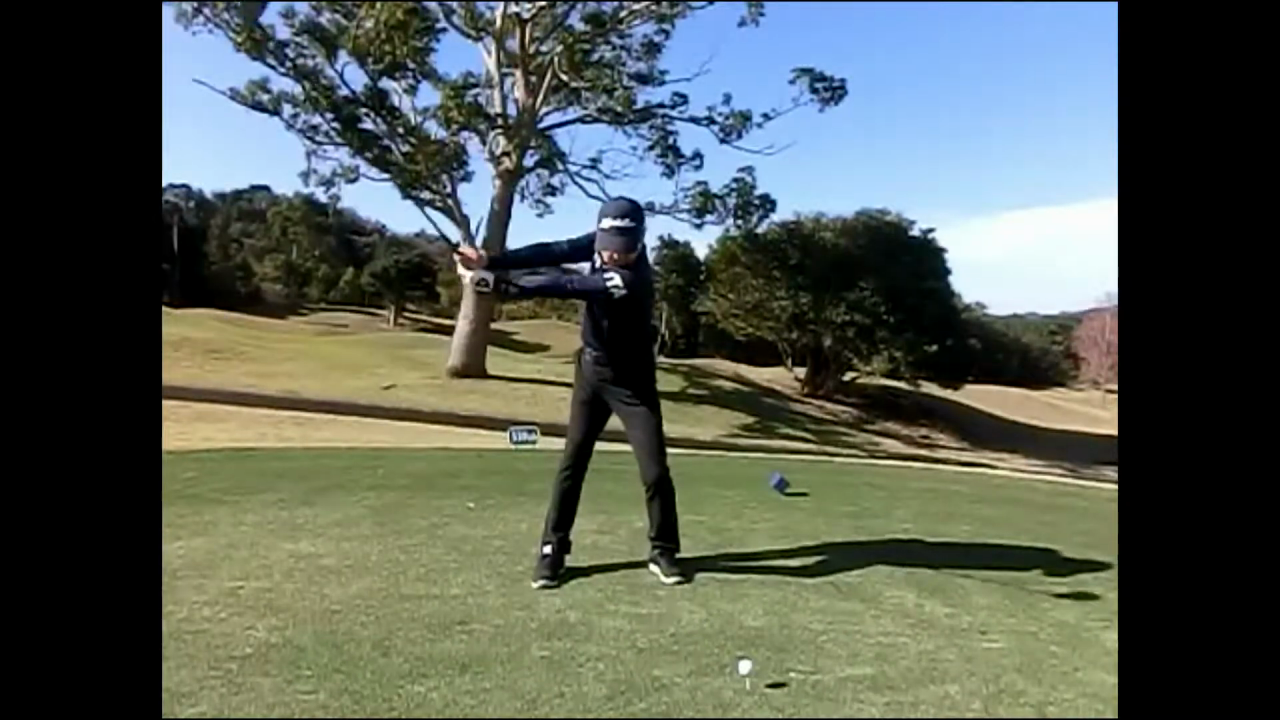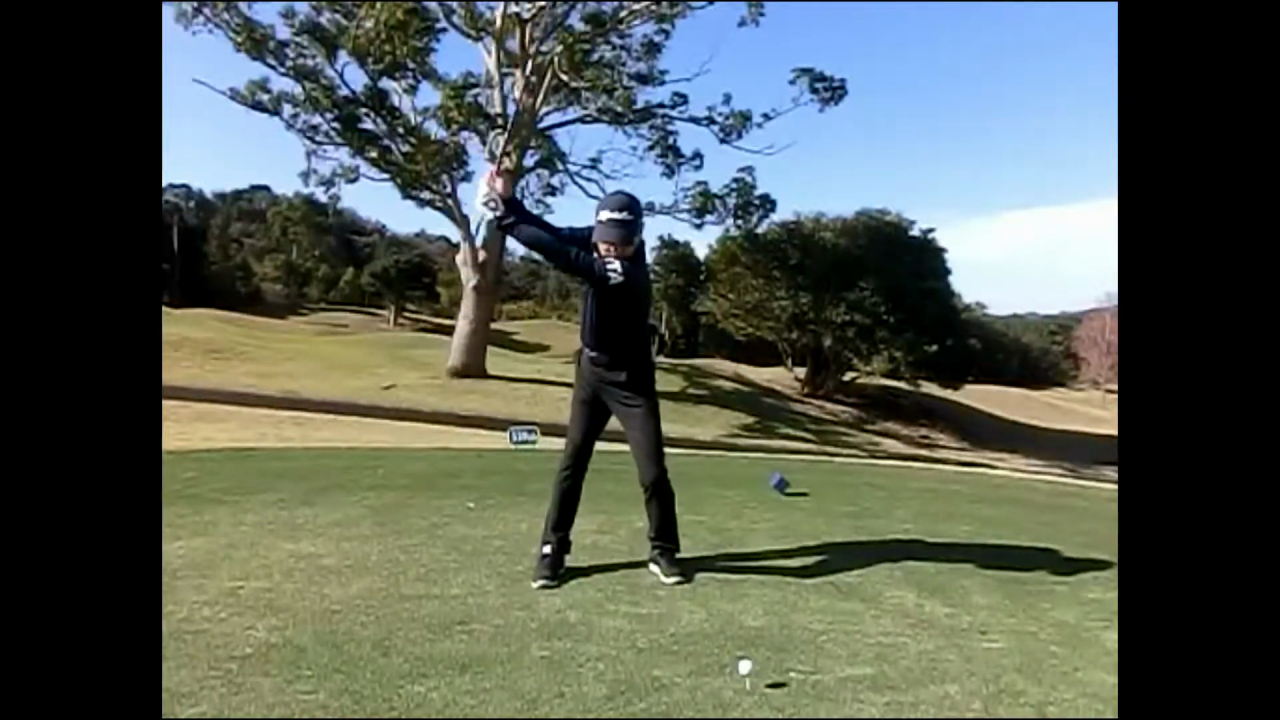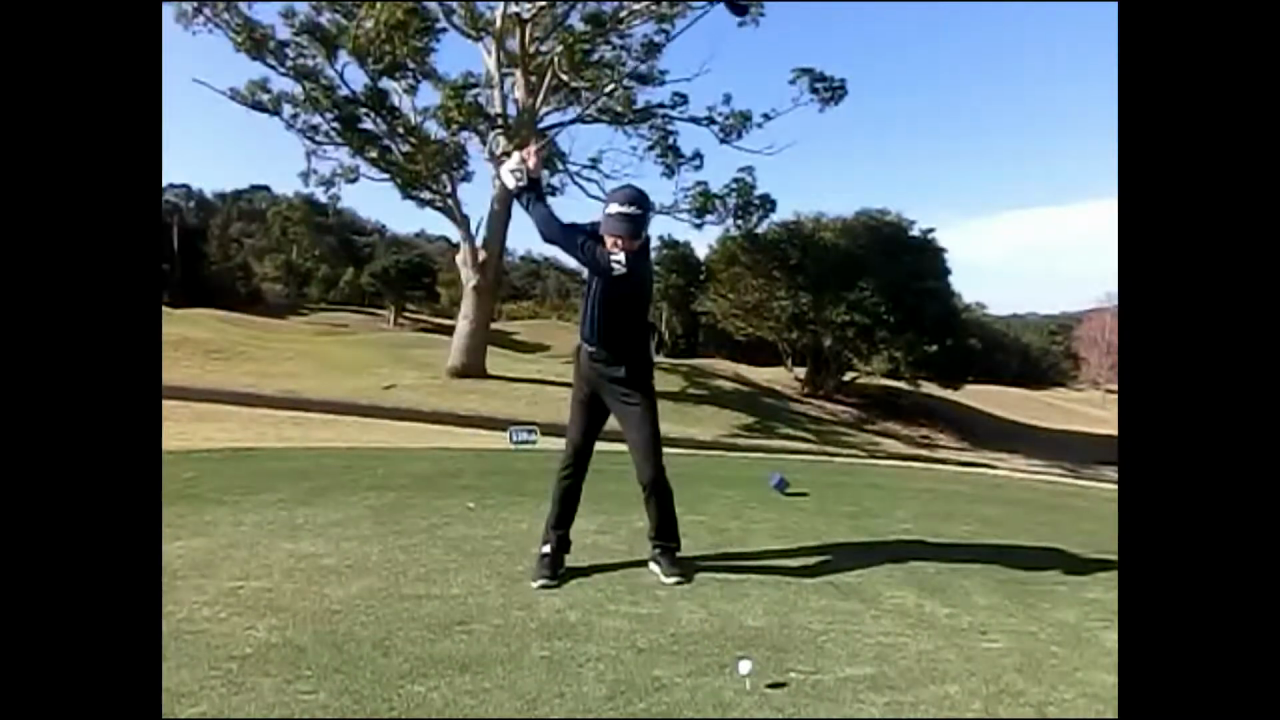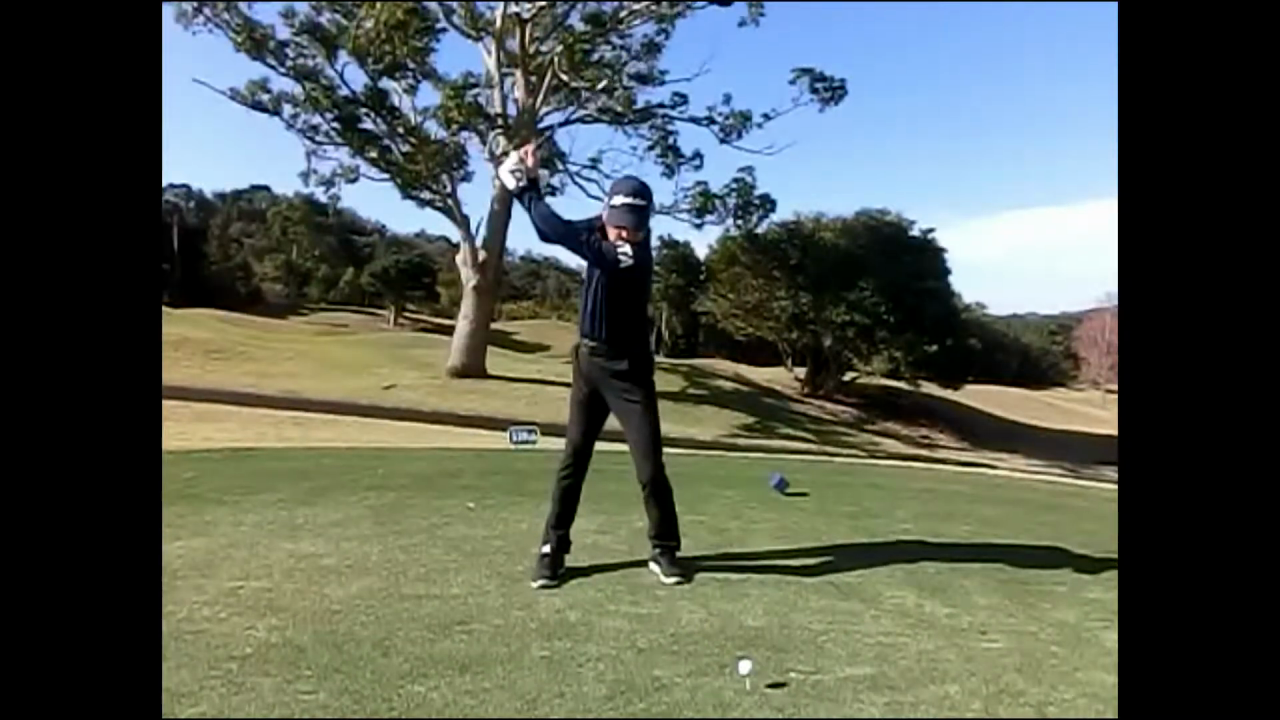
dt=0.4s
person 1, frame 1
left shoulder: (632, 279)
right shoulder: (601, 242)
left elbow: (563, 287)
right elbow: (551, 253)
left wrist: (499, 284)
right wrist: (491, 260)
left hip: (632, 378)
right hip: (592, 368)
left knee: (655, 471)
right knee: (572, 463)
left ankle: (663, 551)
right ankle: (552, 550)
person 1, frame 2
left shoulder: (626, 272)
right shoulder: (600, 238)
left elbow: (558, 253)
right elbow: (554, 234)
left wrist: (505, 217)
right wrist: (509, 200)
left hip: (630, 379)
right hip: (591, 370)
left knee: (652, 471)
right knee: (572, 463)
left ankle: (663, 551)
right ankle: (552, 550)
person 1, frame 3
left shoulder: (628, 266)
right shoulder: (606, 235)
left elbow: (561, 236)
right elbow: (559, 232)
left wrist: (524, 188)
right wrist: (534, 183)
left hip: (627, 375)
right hip: (589, 366)
left knee: (650, 471)
right knee: (572, 462)
left ankle: (664, 551)
right ankle: (552, 550)
person 1, frame 4
left shoulder: (632, 256)
right shoulder: (604, 229)
left elbow: (562, 234)
right elbow: (553, 231)
left wrist: (524, 188)
right wrist: (532, 184)
left hip: (628, 369)
right hip: (589, 362)
left knee: (650, 468)
right knee: (573, 460)
left ankle: (664, 550)
right ankle: (553, 549)
